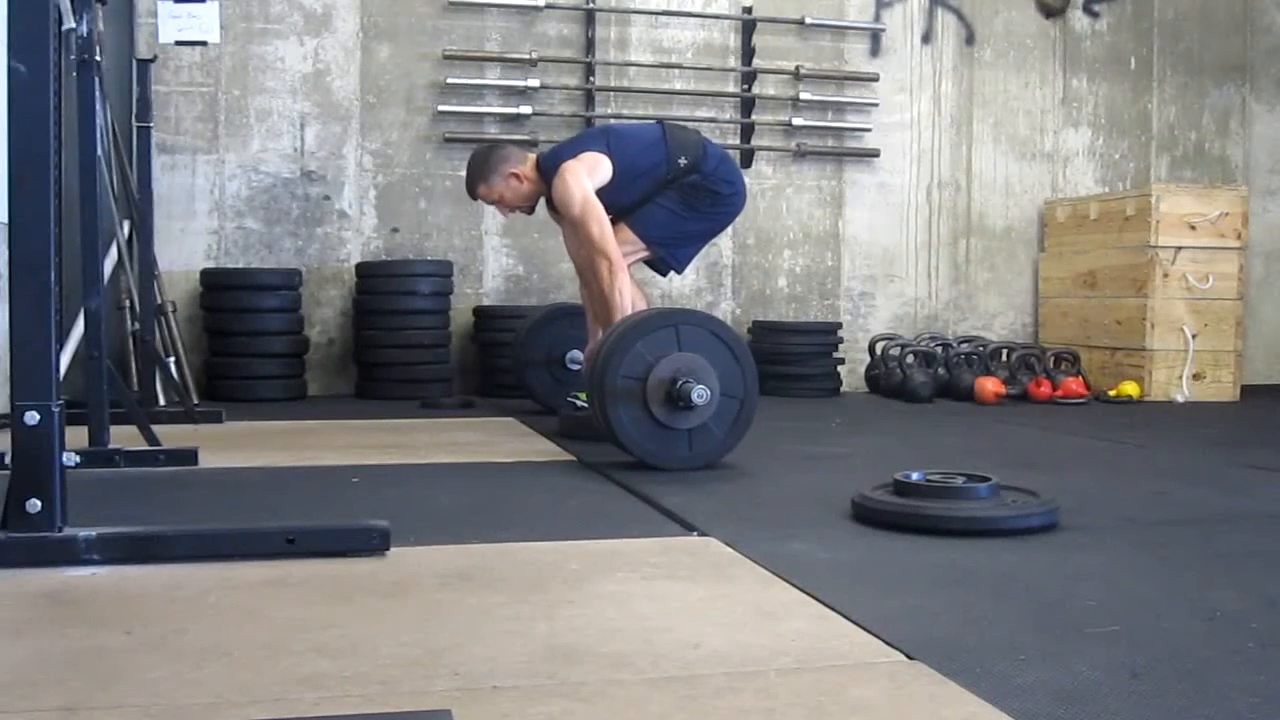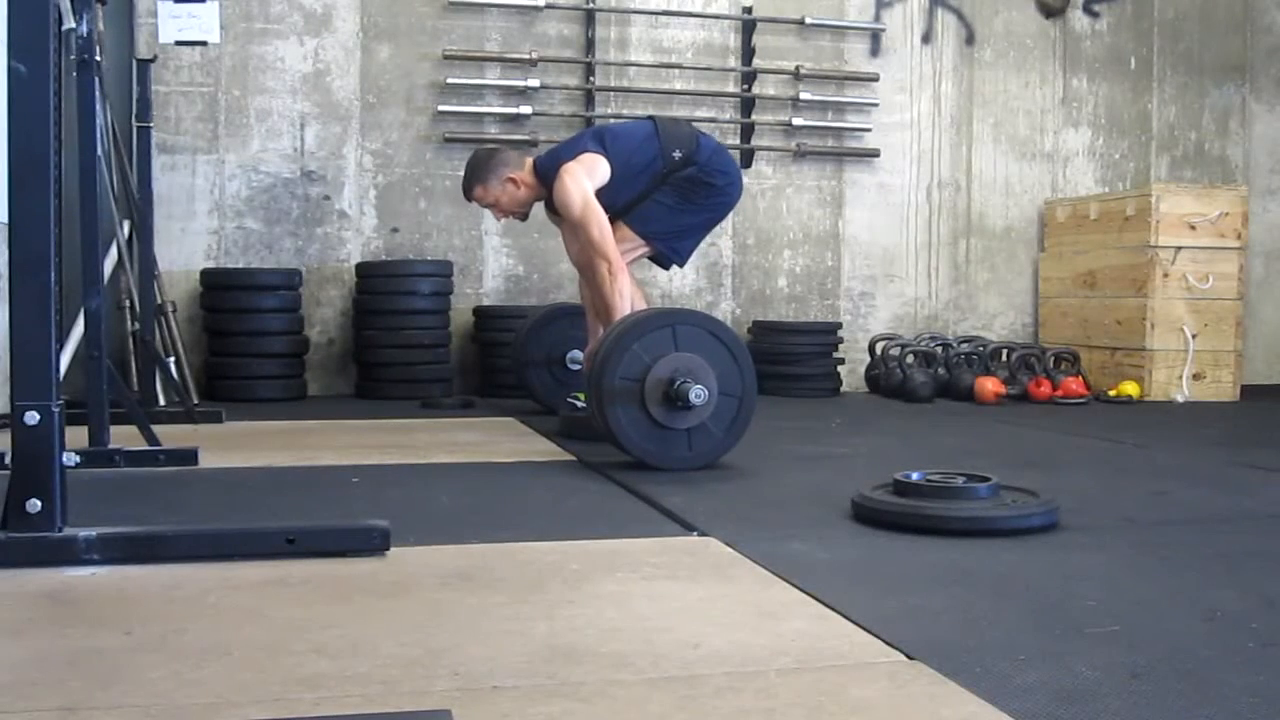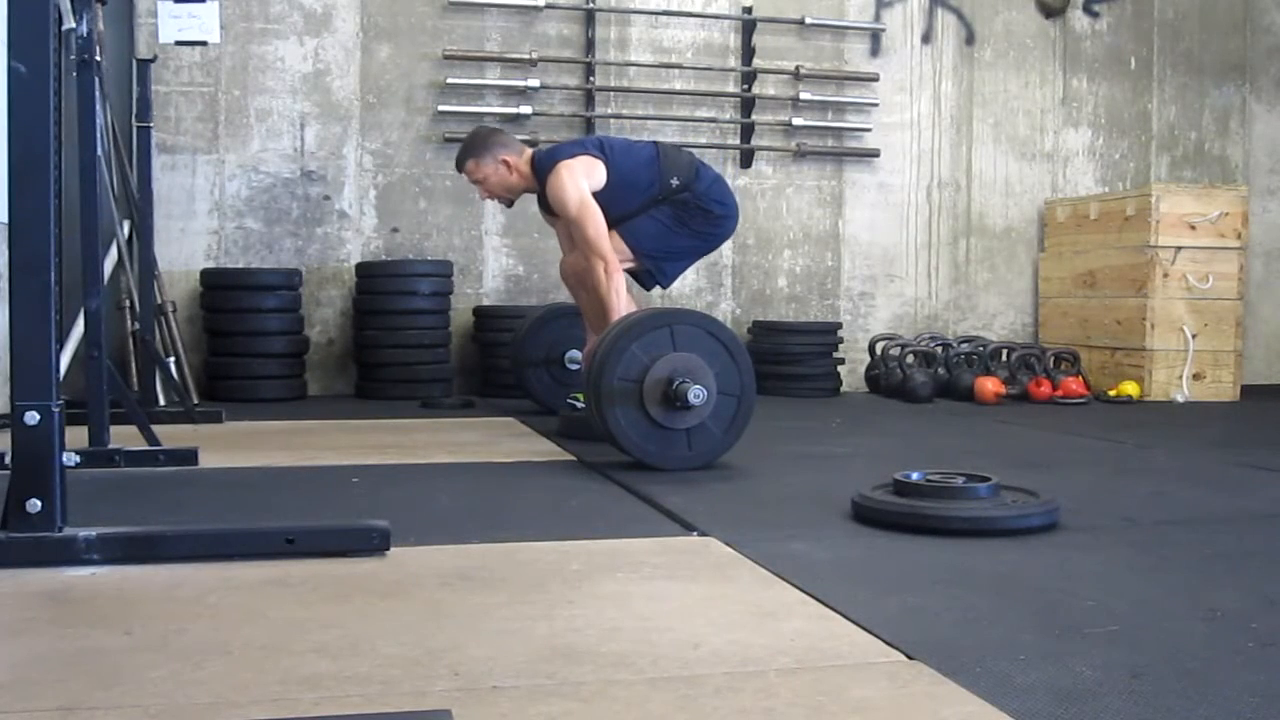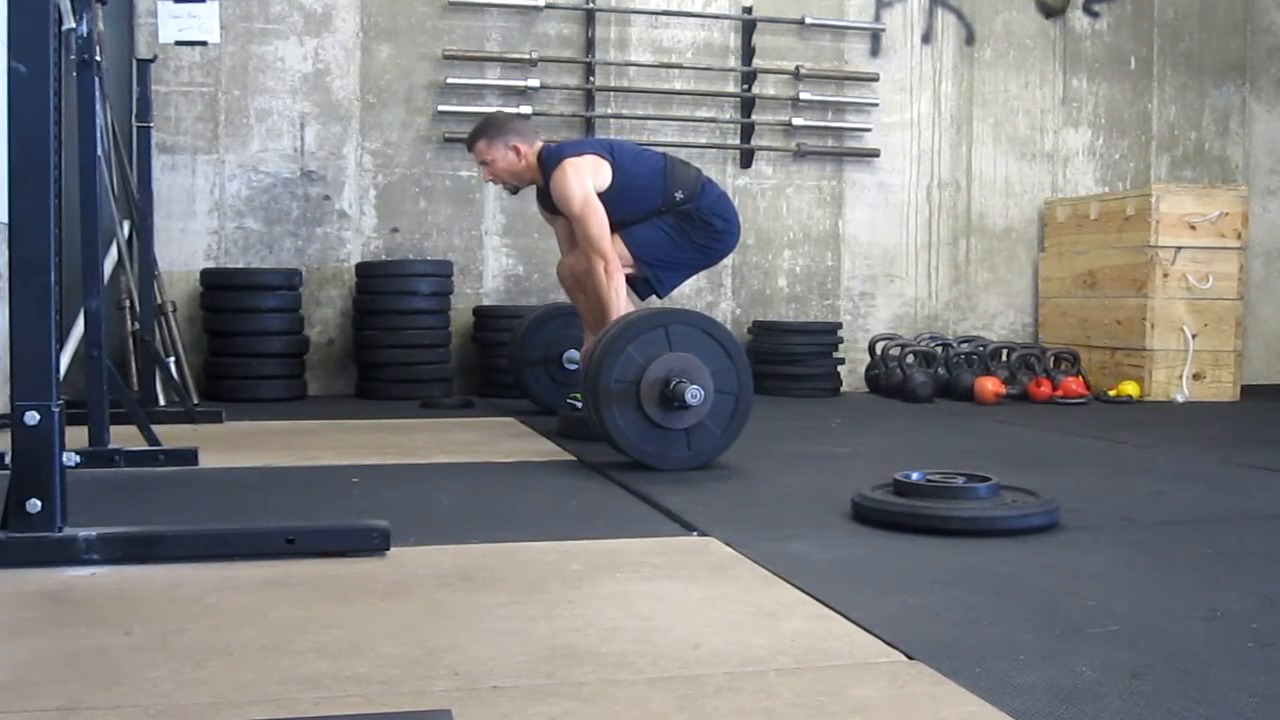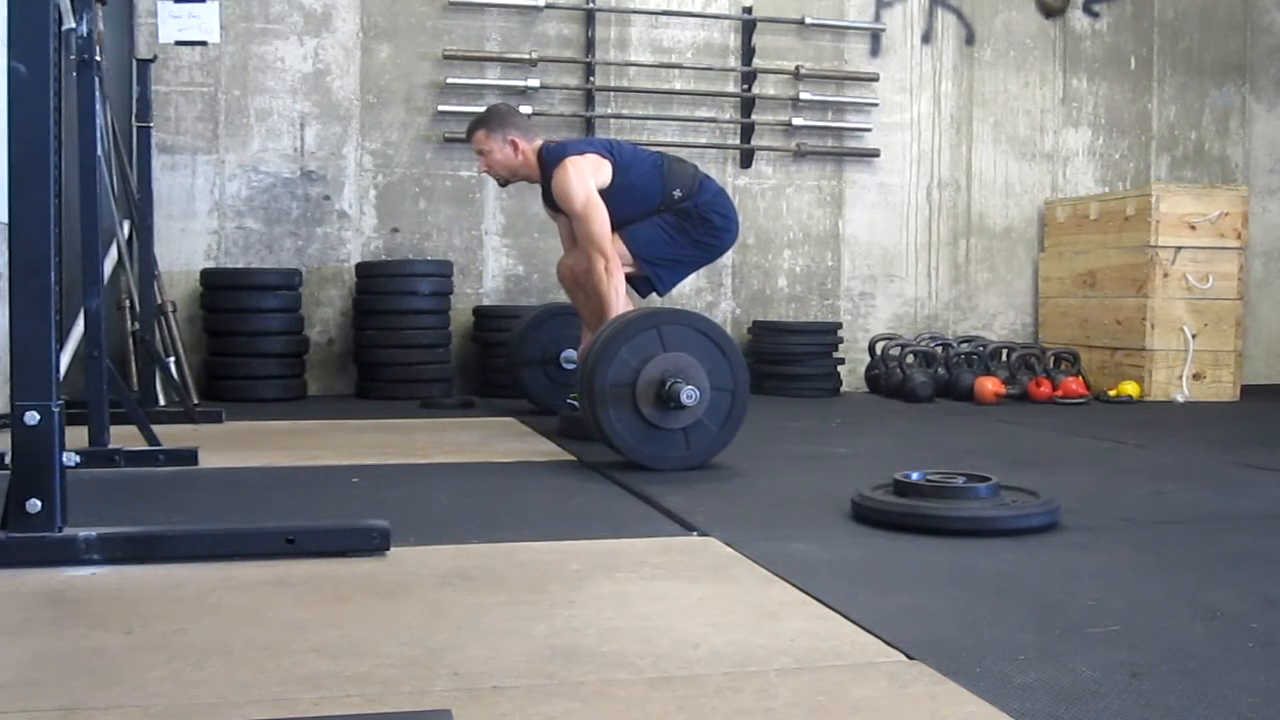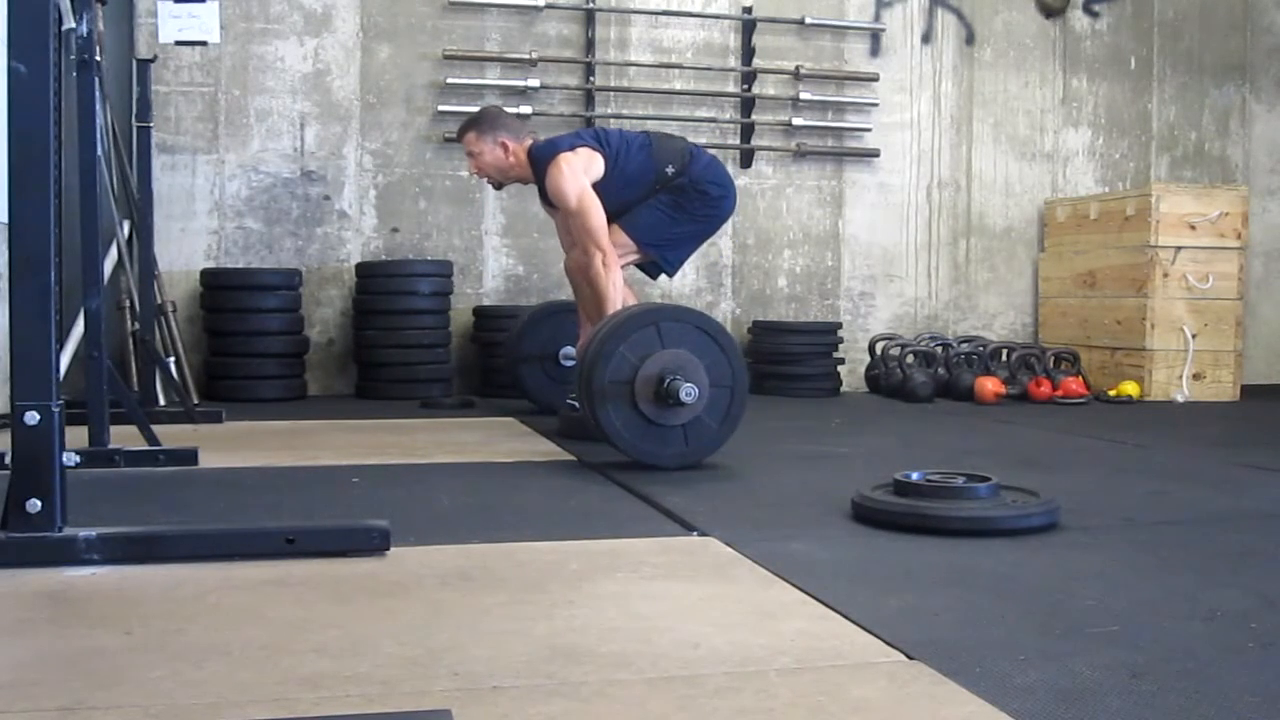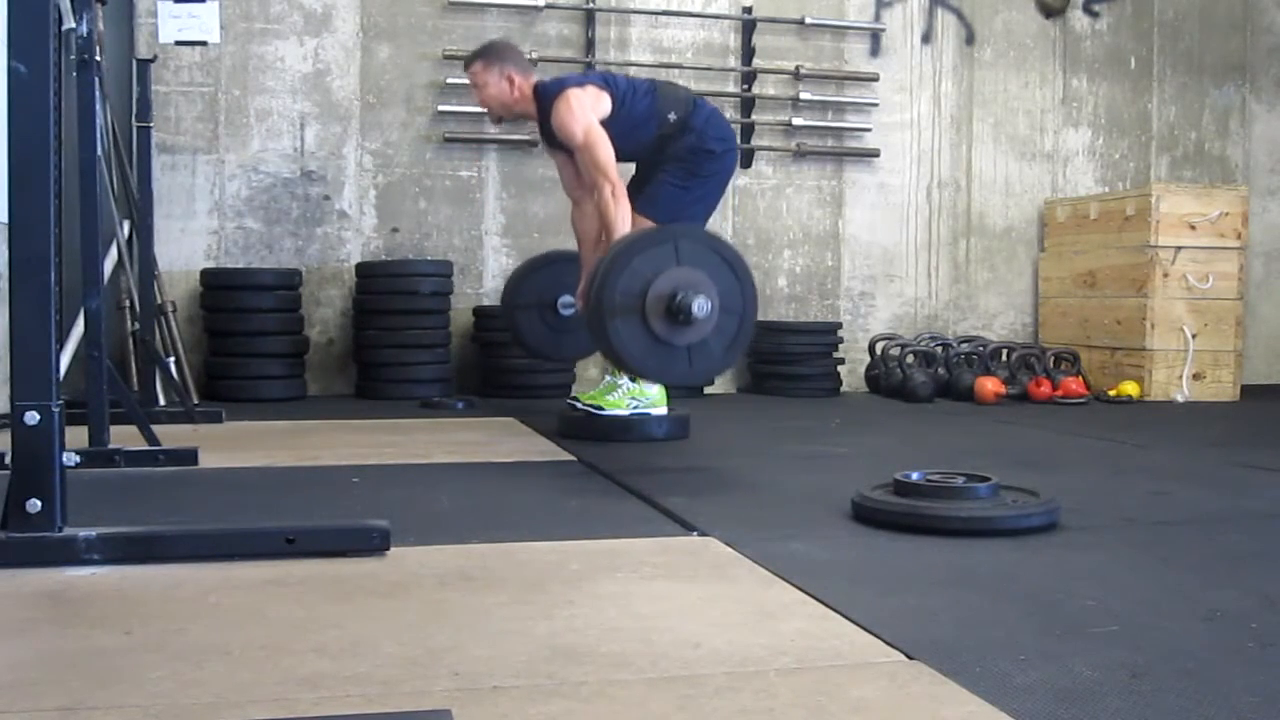
dt=0.7s
person 1, frame 1
left shoulder: (567, 180)
right shoulder: (559, 190)
left elbow: (610, 263)
right elbow: (587, 268)
right wrist: (596, 342)
left hip: (712, 181)
right hip: (693, 179)
left knee: (608, 259)
right knee: (598, 261)
person 1, frame 2
left shoulder: (567, 182)
right shoulder: (556, 190)
left elbow: (611, 267)
right elbow: (587, 268)
right wrist: (595, 344)
left hip: (709, 175)
right hip: (694, 174)
left knee: (607, 262)
right knee: (598, 263)
person 1, frame 3
left shoulder: (562, 178)
right shoulder: (550, 187)
left elbow: (606, 265)
right elbow: (588, 267)
right wrist: (595, 342)
left hip: (704, 203)
right hip: (689, 201)
left knee: (595, 266)
right knee: (579, 269)
person 1, frame 4
left shoulder: (567, 173)
right shoulder: (549, 189)
left elbow: (605, 263)
right elbow: (577, 264)
right wrist: (592, 341)
left hip: (706, 219)
right hip: (693, 218)
left knee: (592, 268)
right knee: (573, 271)
person 1, frame 5
left shoulder: (568, 172)
right shoulder: (554, 180)
left elbow: (606, 262)
right elbow: (583, 262)
right wrist: (590, 340)
left hip: (705, 216)
right hip: (690, 215)
left knee: (590, 269)
right knee: (575, 270)
person 1, frame 6
left shoulder: (561, 170)
right shoulder: (549, 179)
left elbow: (602, 258)
right elbow: (579, 258)
right wrist: (586, 337)
left hip: (701, 187)
right hip: (683, 187)
left knee: (595, 260)
right knee: (582, 264)
person 1, frame 7
left shoulder: (566, 105)
right shoulder: (550, 120)
left elbow: (611, 190)
right elbow: (583, 202)
right wrist: (589, 276)
left hip: (703, 143)
right hip: (672, 149)
left ankle: (645, 387)
right ankle: (625, 377)
